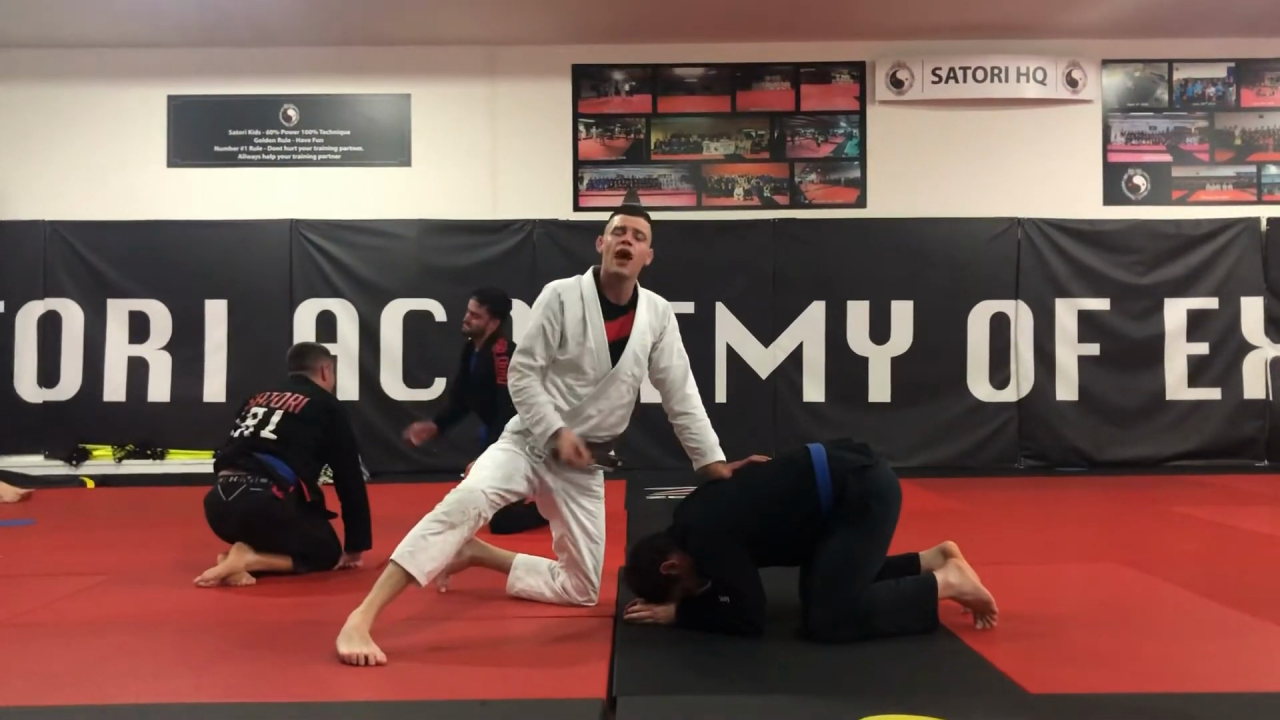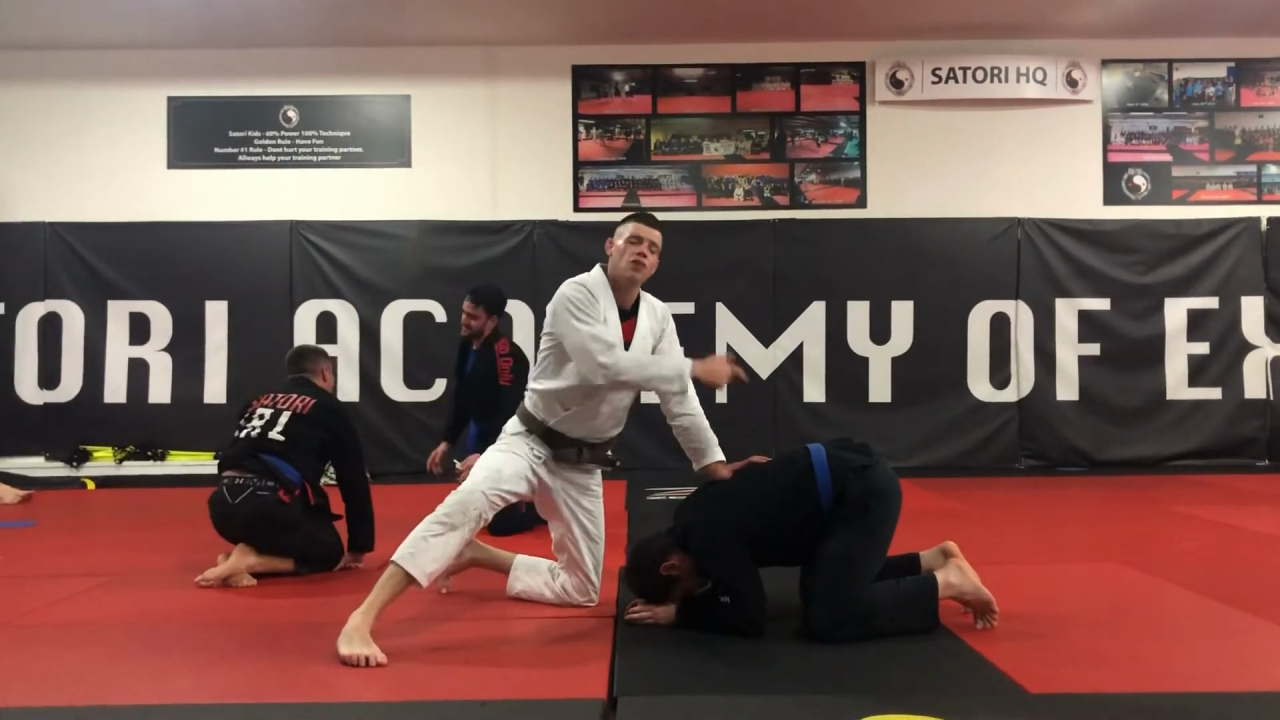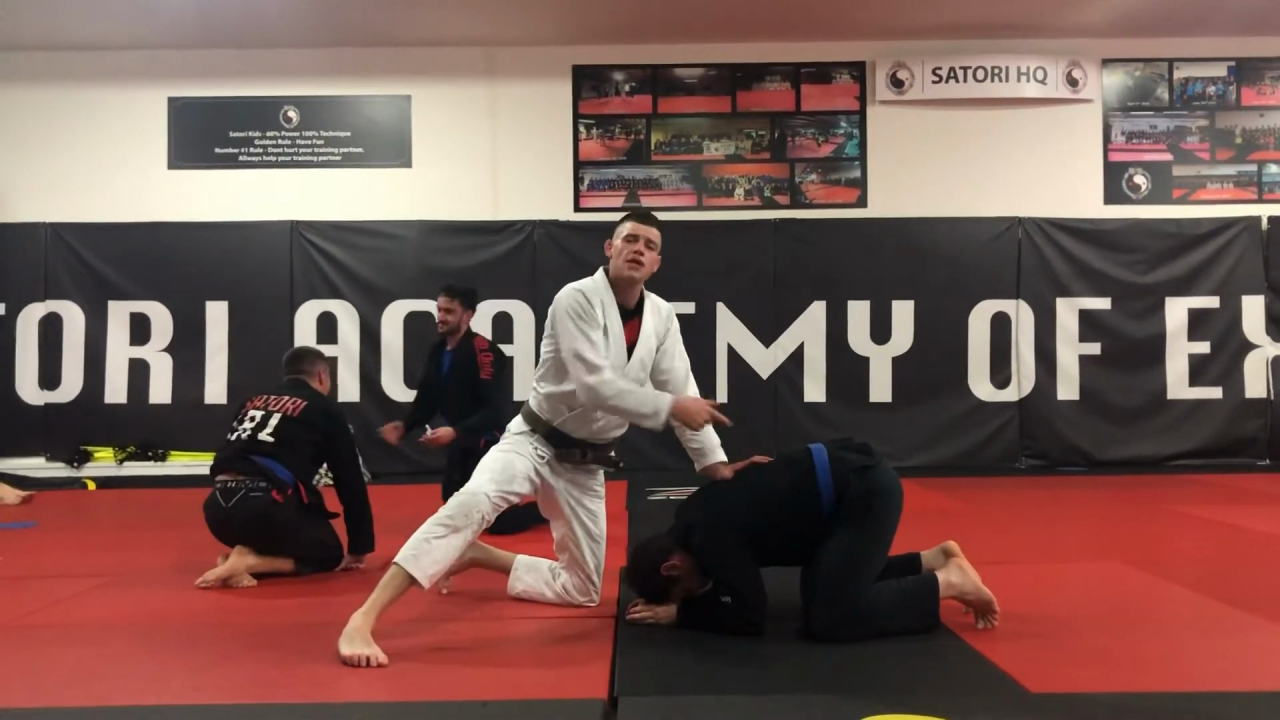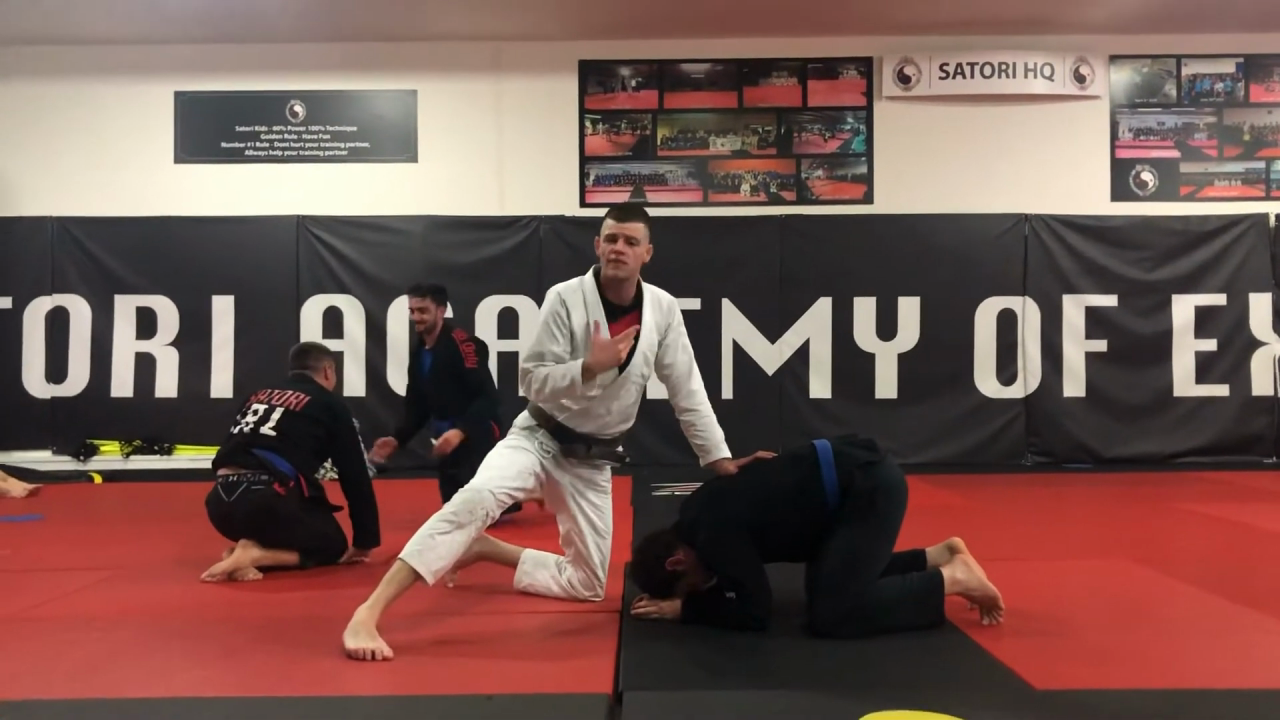
dt=0.5s
person 1, frame 1
left shoulder: (658, 313)
right shoulder: (562, 296)
left elbow: (681, 395)
right elbow: (522, 374)
left wrist: (715, 463)
right wrist: (557, 433)
left hip: (585, 461)
right hip: (532, 441)
left knee: (581, 590)
right knee: (467, 501)
left ankle: (473, 554)
right ankle: (362, 619)
person 1, frame 2
left shoulder: (657, 316)
right shoulder: (576, 295)
left elbow: (675, 393)
right elbow: (609, 366)
left wrist: (715, 463)
right wrist: (695, 370)
left hip: (581, 463)
right hip: (531, 441)
left knee: (582, 590)
right knee: (469, 501)
left ankle: (475, 555)
right ankle: (362, 619)
person 1, frame 3
left shoulder: (661, 316)
right shoulder: (577, 300)
left elbow: (681, 392)
right elbow: (592, 385)
left wrist: (718, 466)
right wrist: (672, 407)
left hip: (584, 462)
right hip: (535, 441)
left knee: (582, 590)
right knee: (472, 504)
left ankle: (475, 556)
right ankle: (363, 620)
person 1, frame 4
left shoulder: (663, 309)
right shoulder: (566, 299)
left elbow: (687, 390)
right elbow: (533, 381)
left wrist: (721, 461)
right wrist: (591, 367)
left hip: (592, 459)
right hip: (541, 438)
left knee: (588, 585)
right knee: (477, 499)
left ankle: (483, 549)
right ankle: (368, 614)
person 2, frame 1
left shoulder: (706, 536)
right shoulder: (692, 520)
left elbow: (750, 618)
right elbow: (731, 588)
left wrist: (676, 611)
right wrist: (673, 600)
left hip: (864, 491)
right hip: (850, 477)
left knee: (826, 620)
right knee: (819, 589)
left ankle: (945, 582)
right ankle: (935, 559)
person 2, frame 2
left shoulder: (706, 537)
right shoulder: (692, 519)
left elbow: (750, 618)
right elbow: (733, 587)
left wrist: (676, 612)
right wrist: (664, 599)
left hip: (864, 490)
right hip: (849, 478)
left knee: (826, 619)
right knee: (820, 589)
left ankle: (946, 582)
right ankle: (935, 559)
person 2, frame 3
left shoulder: (709, 538)
right shoulder: (692, 520)
left elbow: (750, 617)
right elbow: (733, 588)
left wrist: (677, 611)
right wrist: (677, 600)
left hip: (865, 490)
right hip: (852, 478)
left knee: (827, 619)
right knee: (820, 589)
left ankle: (947, 581)
right ankle: (936, 559)
person 2, frame 4
left shoulder: (713, 533)
right shoulder: (696, 515)
left elbow: (755, 612)
right elbow: (741, 582)
left wrist: (681, 606)
right wrist: (687, 595)
left hip: (870, 486)
right hip: (856, 474)
left knee: (831, 614)
right knee: (825, 583)
left ankle: (951, 578)
right ankle: (941, 555)
person 3, frame 1
left shoulder: (503, 354)
right shoulder: (471, 350)
left elbow: (510, 412)
right elbow: (460, 399)
right wrist: (435, 425)
right hip: (498, 436)
left knee: (501, 520)
person 3, frame 2
left shoulder: (506, 355)
right shoulder: (467, 346)
left elbow: (510, 414)
left wrist: (482, 456)
right wrist: (447, 441)
right hip: (480, 438)
left knee: (500, 522)
person 3, frame 3
left shoulder: (484, 351)
right shoulder: (438, 352)
left elbow: (493, 410)
right elbow: (426, 400)
left wrist: (455, 431)
right wrist: (403, 425)
left hip: (485, 443)
right hip: (459, 446)
left knee: (498, 523)
person 3, frame 4
left shoulder: (463, 344)
right shoulder: (419, 352)
left elbow: (488, 397)
right elbow: (417, 405)
left wrist: (459, 432)
right wrist: (397, 438)
left hip: (477, 436)
right hip: (449, 441)
person 4, frame 1
left shoulder: (257, 399)
right shoulder: (327, 407)
right elbow: (350, 478)
right wrist: (355, 546)
left hip: (221, 503)
right hip: (265, 502)
right knee: (327, 553)
left ankle: (242, 555)
right ankle: (248, 559)
person 4, frame 2
left shoulder: (259, 401)
right shoulder: (331, 409)
right elbow: (354, 481)
right wrist: (358, 548)
left hip: (225, 503)
right hip: (270, 504)
right knee: (329, 554)
left ankle: (244, 555)
right ankle: (249, 561)
person 4, frame 3
left shoulder: (253, 402)
right shoulder: (325, 410)
right elbow: (350, 481)
right wrist: (359, 548)
left hip: (219, 507)
right hip: (265, 505)
right knee: (329, 554)
left ankle: (244, 554)
right ankle: (249, 562)
person 4, frame 4
left shoulder: (258, 397)
right shoulder: (330, 405)
right elbow: (356, 476)
right wrist: (364, 542)
left hip: (222, 501)
right hip: (268, 499)
right knee: (333, 547)
left ankle: (246, 551)
right ankle: (254, 555)
